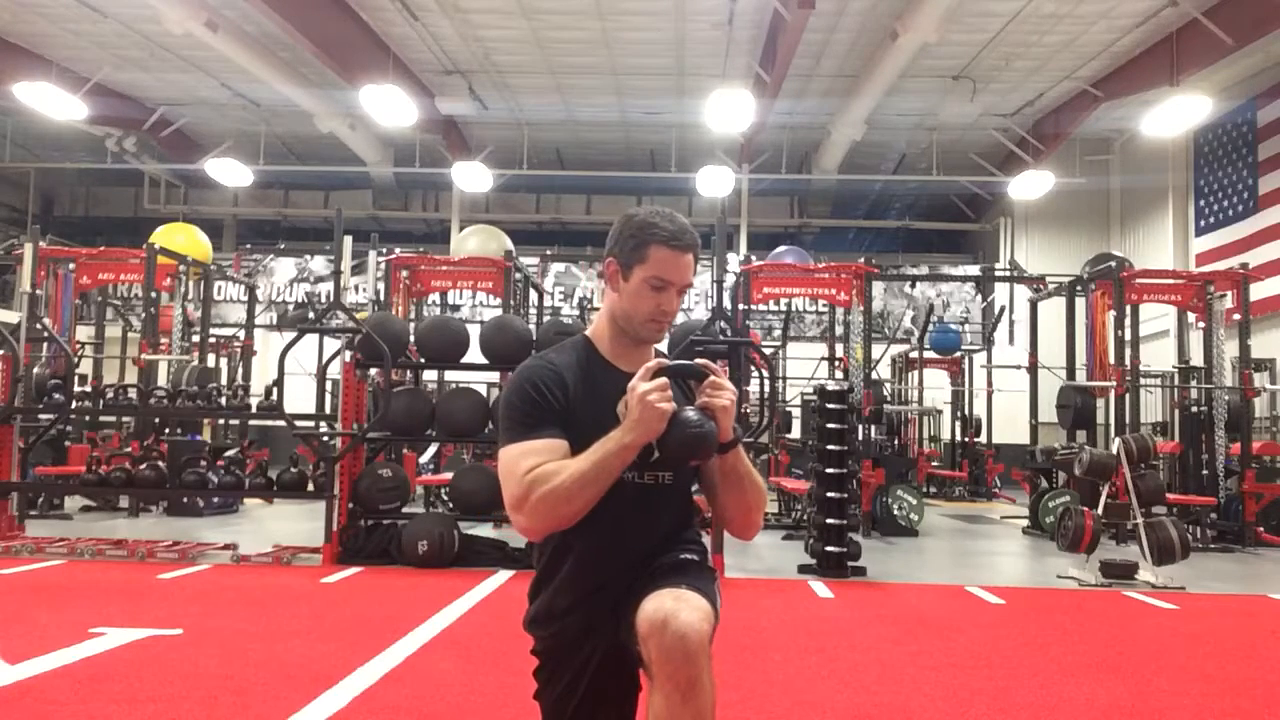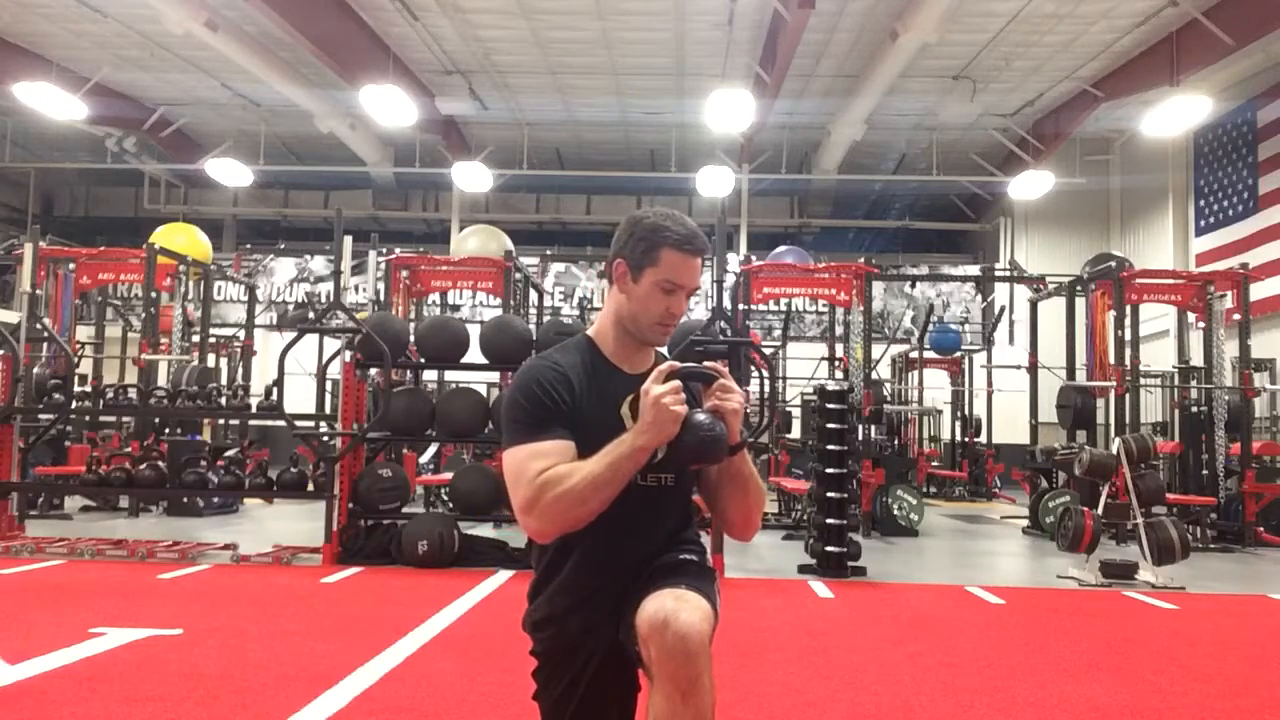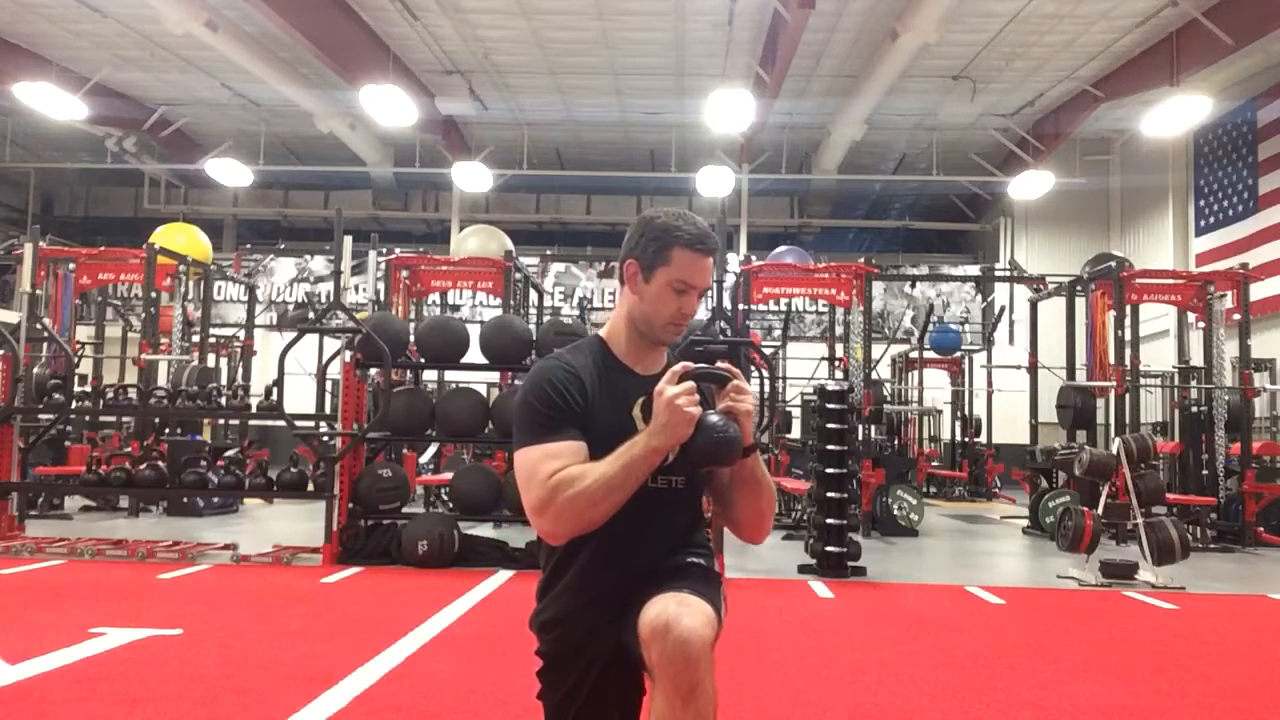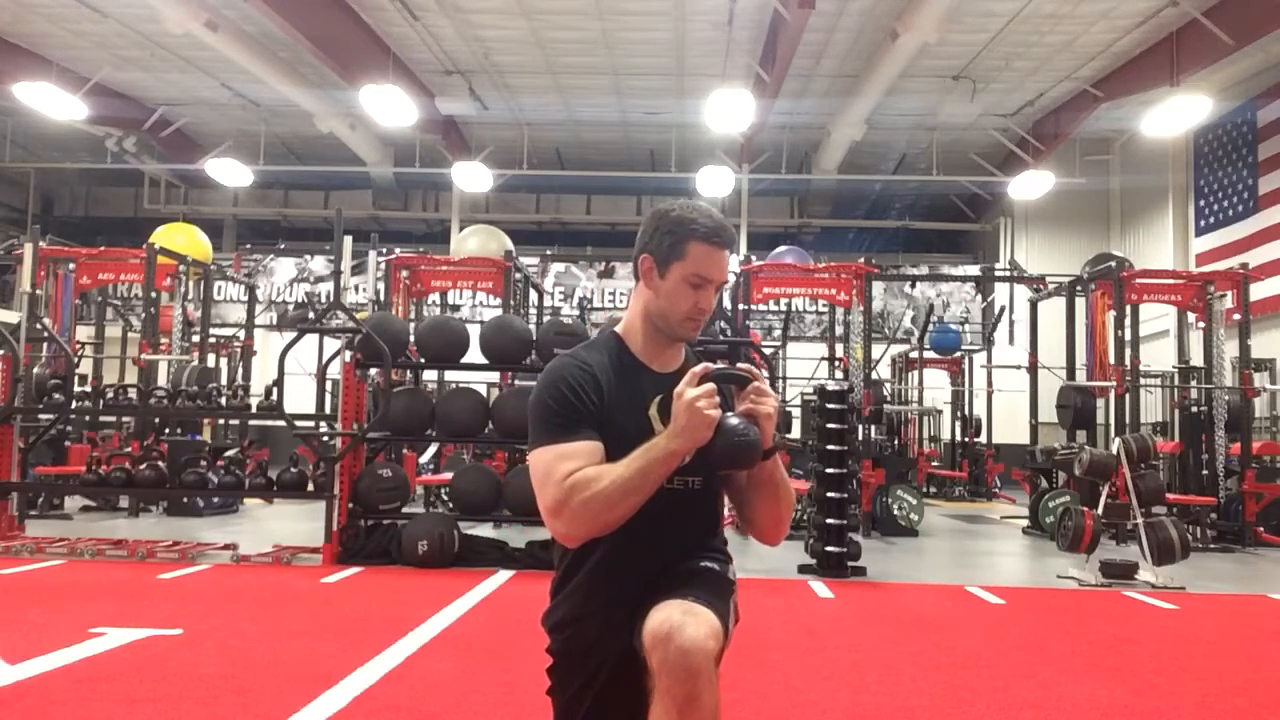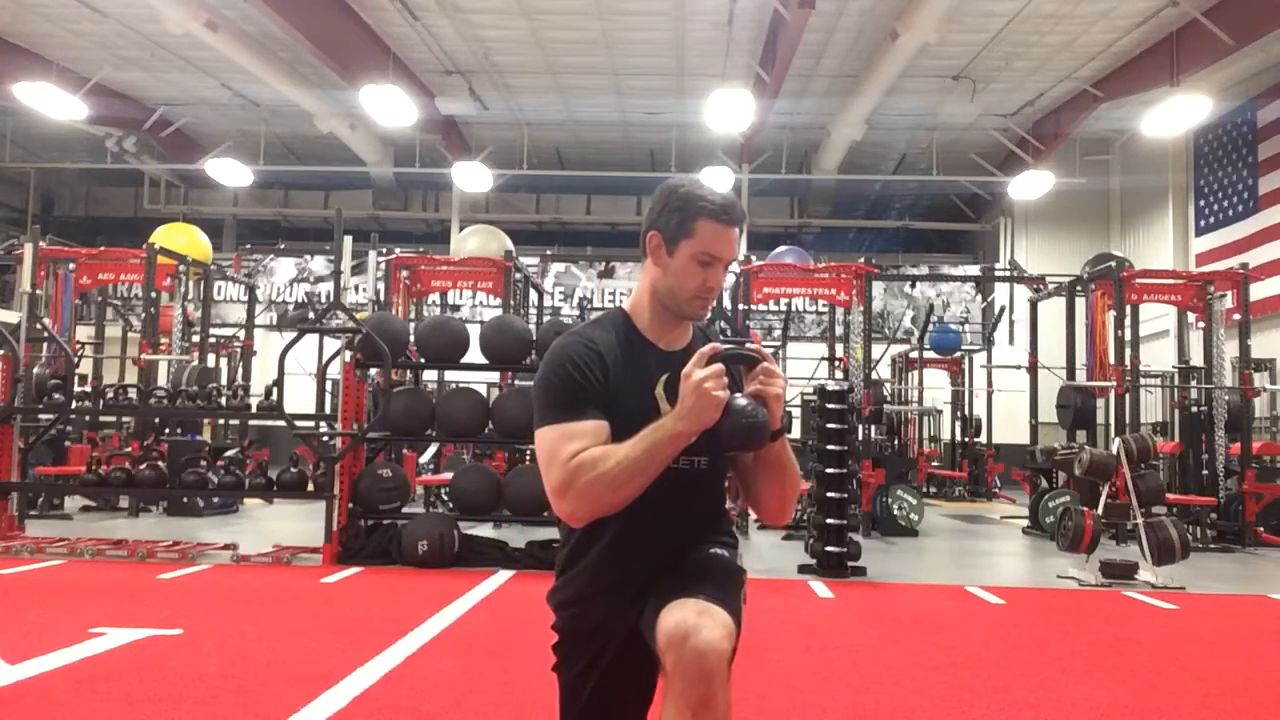
dt=0.4s
person 1, frame 1
left shoulder: (690, 383)
right shoulder: (544, 379)
left elbow: (745, 523)
right elbow: (530, 513)
left wrist: (725, 437)
right wrist: (633, 431)
left hip: (668, 573)
right hip: (574, 607)
left knee: (678, 630)
person 1, frame 2
left shoulder: (688, 384)
right shoulder: (548, 378)
left elbow: (742, 524)
right elbow: (540, 515)
left wrist: (731, 440)
right wrist: (644, 434)
left hip: (668, 574)
right hip: (575, 608)
left knee: (679, 631)
person 1, frame 3
left shoulder: (698, 386)
right shoulder: (559, 379)
left elbow: (753, 528)
right elbow: (552, 516)
left wrist: (743, 442)
right wrist: (657, 436)
left hip: (675, 577)
right hip: (582, 609)
left knee: (679, 635)
person 1, frame 4
left shoulder: (717, 386)
right shoulder: (575, 378)
left elbow: (770, 530)
right elbow: (568, 518)
left wrist: (764, 445)
right wrist: (675, 439)
left hip: (689, 581)
right hip: (595, 608)
left knee: (682, 645)
person 1, frame 5
left shoulder: (725, 364)
right shoulder: (581, 354)
left elbow: (776, 510)
right elbow: (573, 498)
left wrist: (770, 425)
right wrist: (683, 419)
left hip: (696, 560)
right hip: (602, 586)
left knee: (699, 646)
